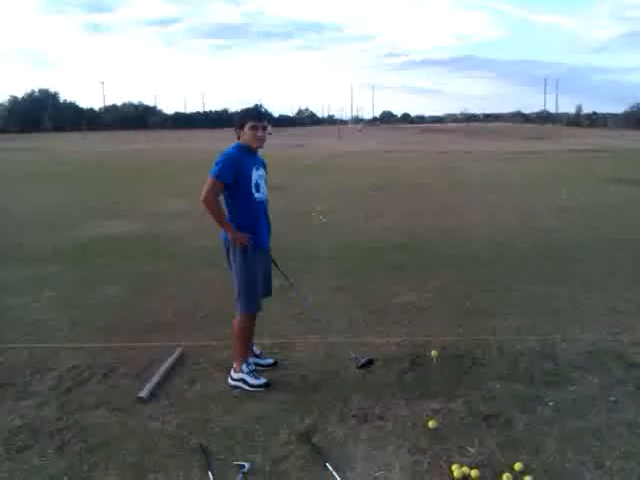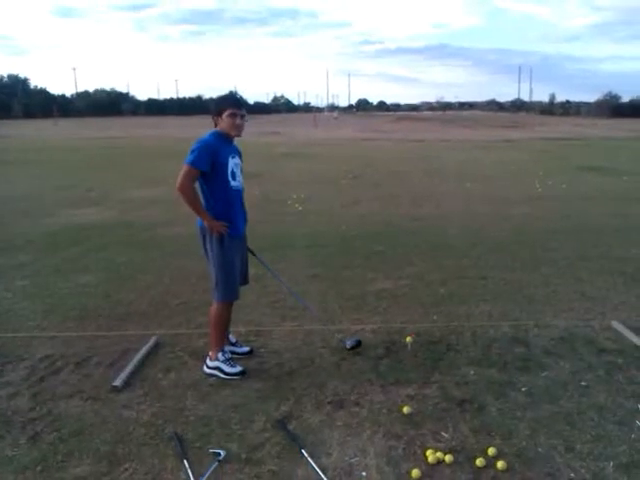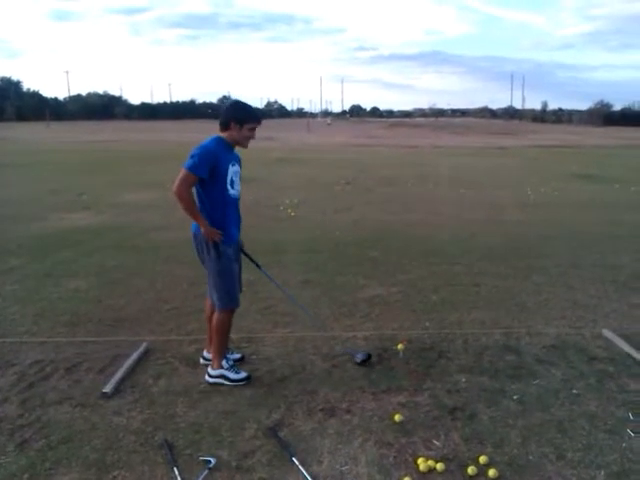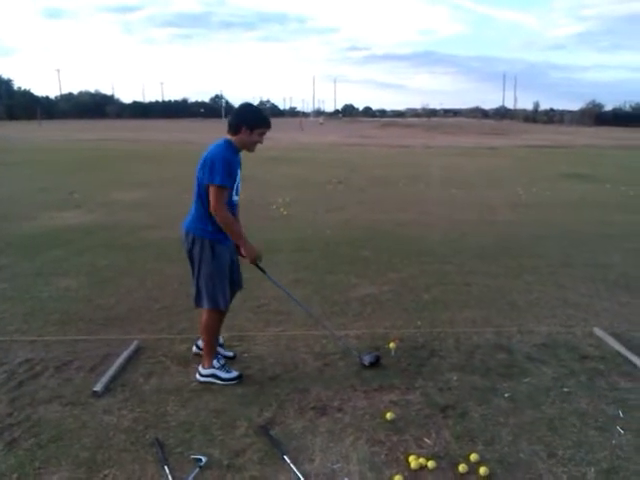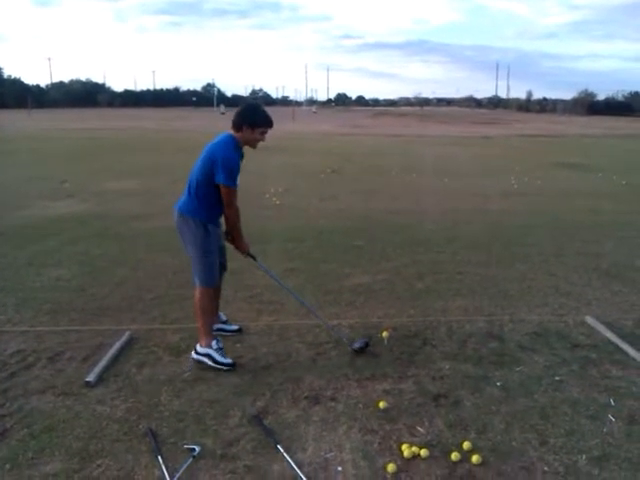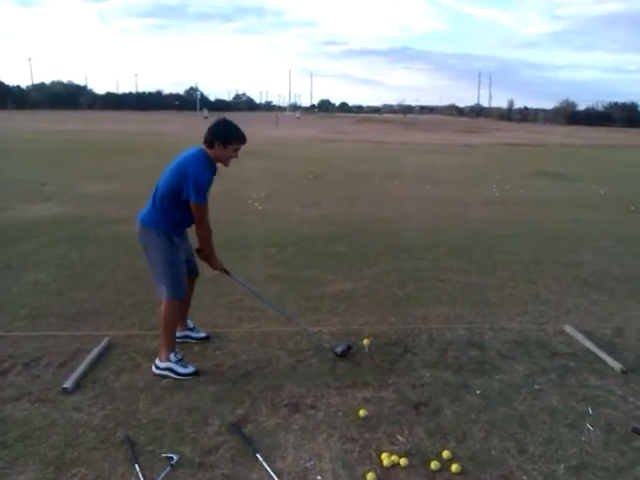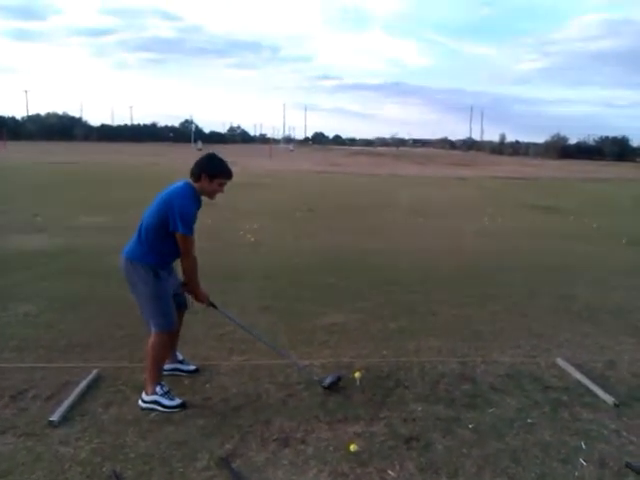
dt=0.7s
person 1, frame 1
left shoulder: (259, 161)
right shoulder: (231, 158)
right elbow: (208, 196)
right wrist: (231, 231)
left hip: (260, 240)
right hip: (243, 244)
left knee: (254, 302)
right knee: (246, 306)
left ankle: (248, 351)
right ankle: (239, 368)
person 1, frame 2
left shoulder: (233, 149)
right shoulder: (207, 145)
right elbow: (183, 184)
right wrist: (208, 219)
left hip: (236, 229)
right hip: (220, 232)
left knee: (231, 290)
right knee: (224, 294)
left ankle: (224, 339)
right ankle: (215, 357)
person 1, frame 3
left shoulder: (233, 156)
right shoulder: (208, 151)
right elbow: (180, 189)
left wrist: (235, 233)
right wrist: (204, 225)
left hip: (229, 237)
right hip: (214, 239)
left knee: (217, 296)
right knee: (226, 302)
left ankle: (212, 349)
right ankle: (217, 366)
person 1, frame 4
left shoulder: (231, 154)
right shoulder: (221, 157)
right elbow: (217, 209)
left wrist: (240, 240)
right wrist: (244, 244)
left hip: (219, 236)
right hip: (206, 237)
left knee: (230, 288)
right knee: (213, 301)
left ankle: (207, 341)
right ankle: (208, 365)
person 1, frame 5
left shoulder: (230, 145)
right shoulder: (226, 154)
left elbow: (226, 201)
right elbow: (230, 204)
left wrist: (230, 230)
right wrist: (239, 238)
left hip: (205, 216)
right hip: (194, 218)
left knee: (217, 270)
right knee: (206, 279)
left ankle: (214, 319)
right ankle: (205, 344)
person 1, frame 6
left shoulder: (203, 161)
right shoulder: (196, 169)
left elbow: (199, 216)
right elbow: (202, 221)
left wrist: (204, 248)
right wrist: (212, 256)
left hip: (173, 227)
right hip: (157, 230)
left knee: (189, 275)
right knee: (173, 292)
left ankle: (182, 328)
right ankle: (165, 358)
person 1, frame 7
left shoulder: (186, 192)
right shoulder: (183, 202)
left elbow: (184, 250)
right elbow: (187, 254)
left wrist: (189, 283)
right wrist: (197, 290)
left hip: (158, 261)
right hip: (143, 265)
left knee: (178, 307)
right knee: (163, 325)
left ankle: (171, 360)
right ankle: (151, 392)
